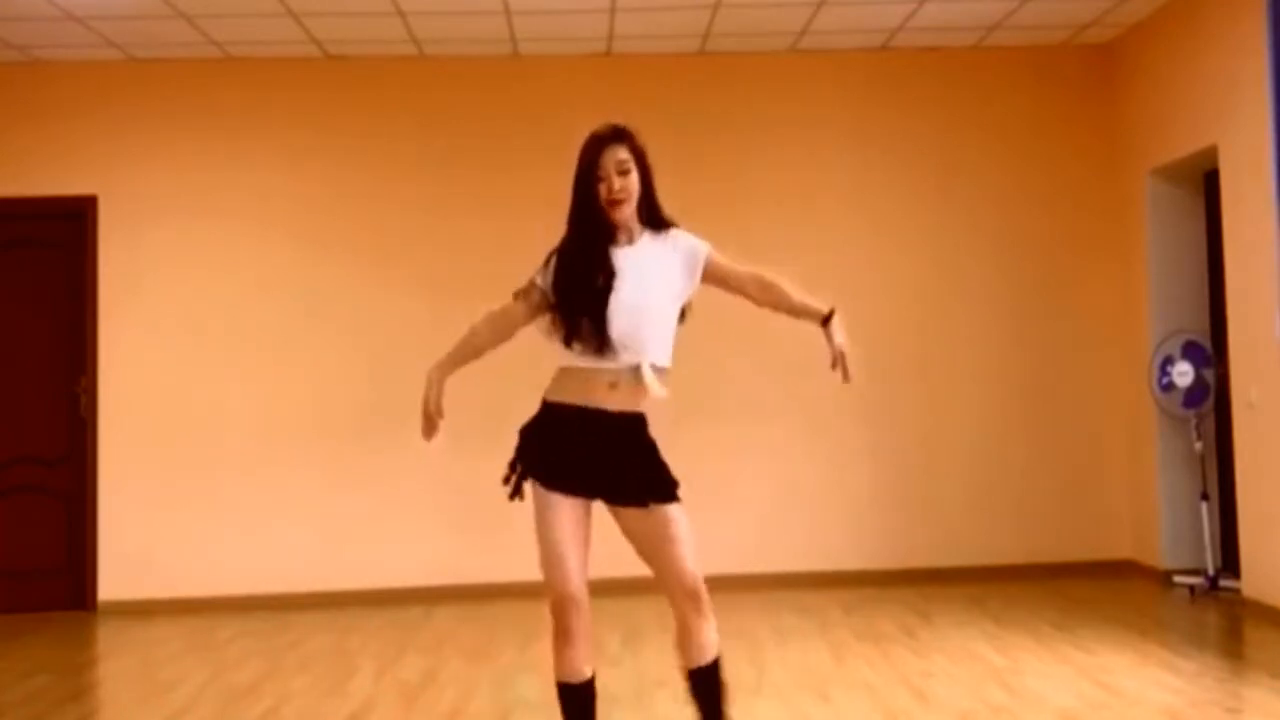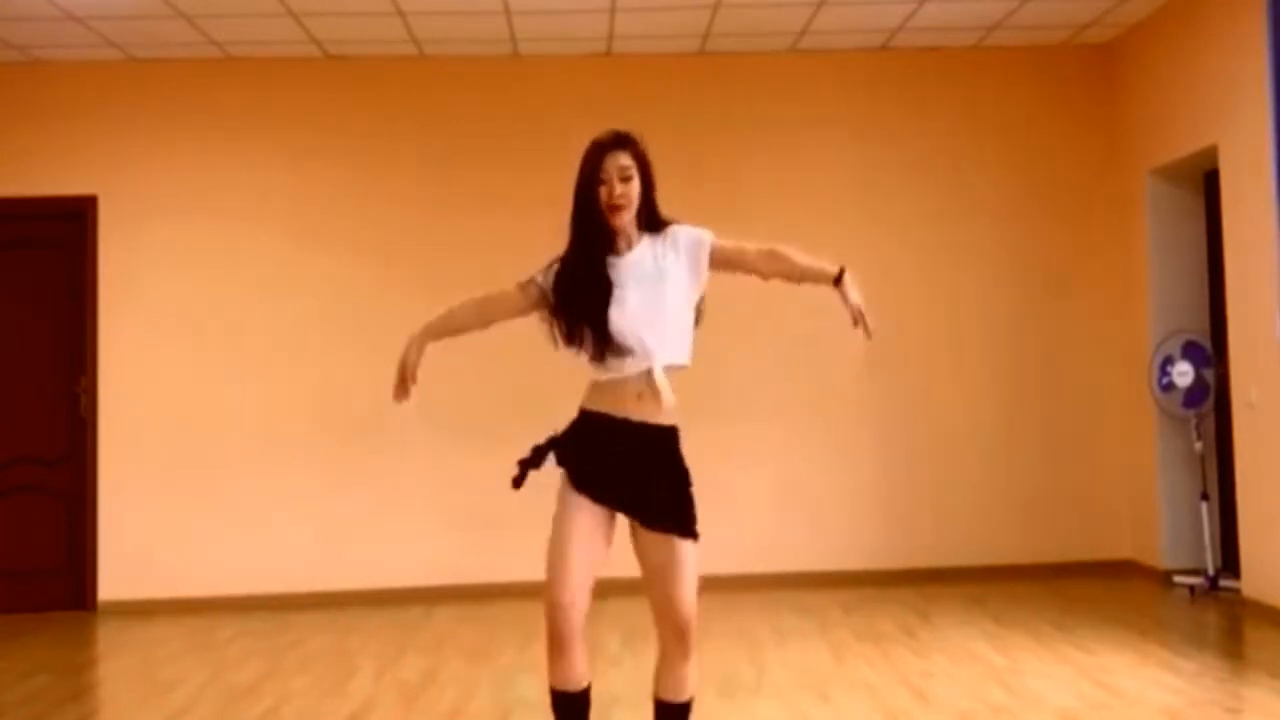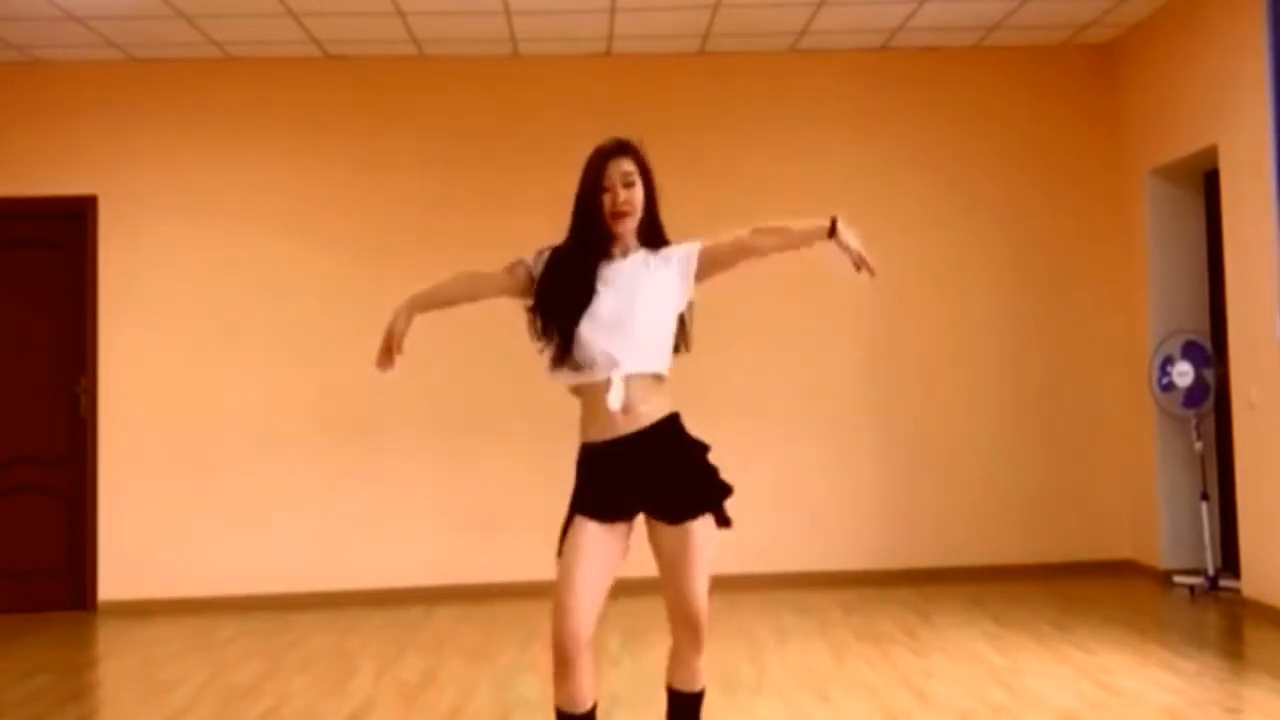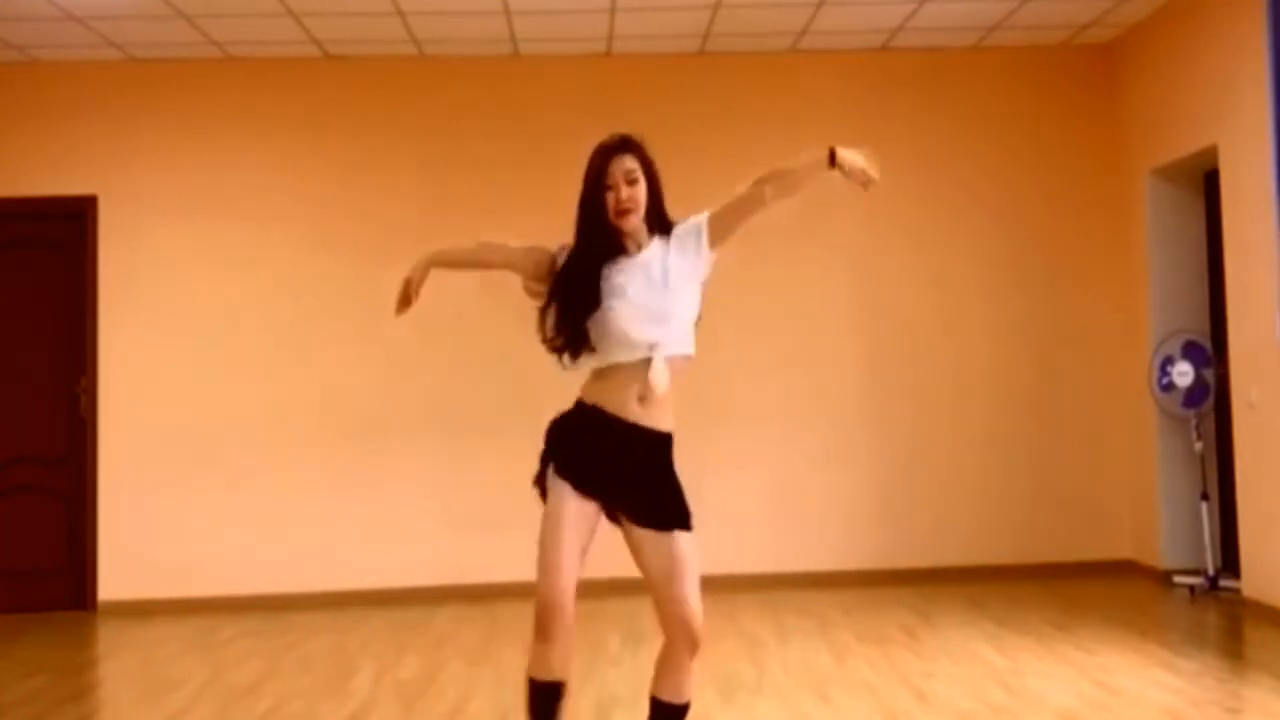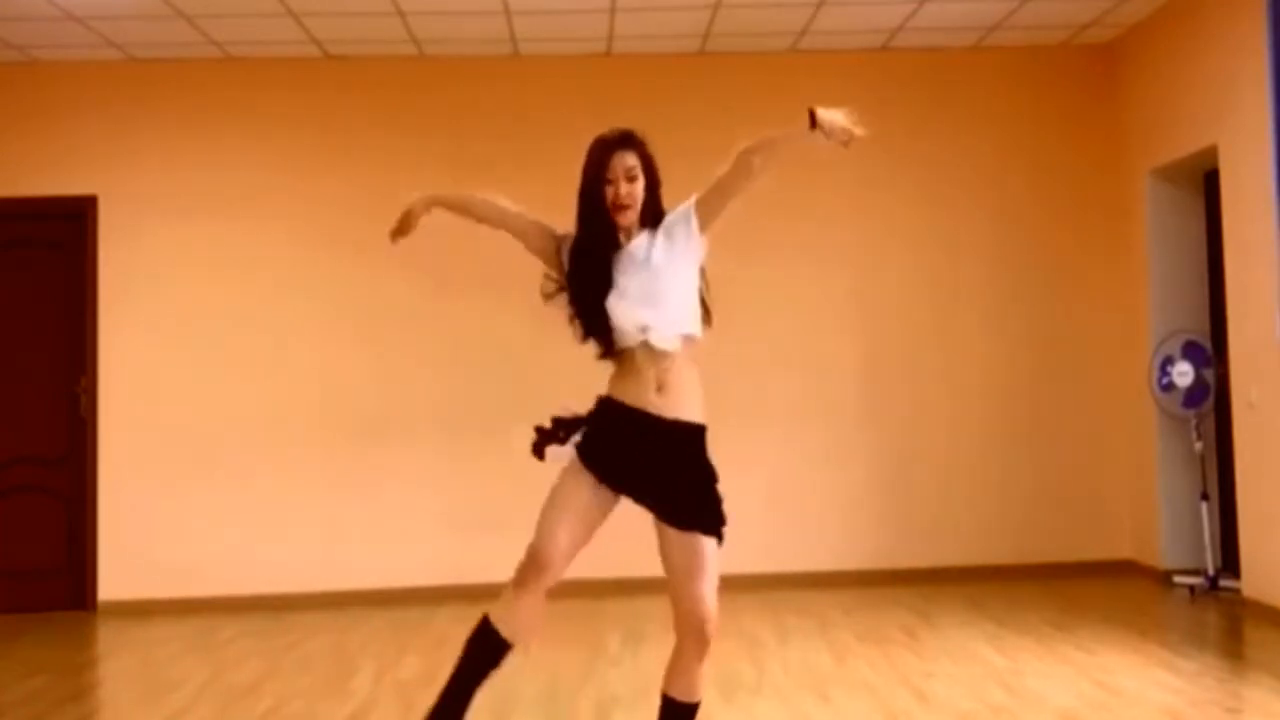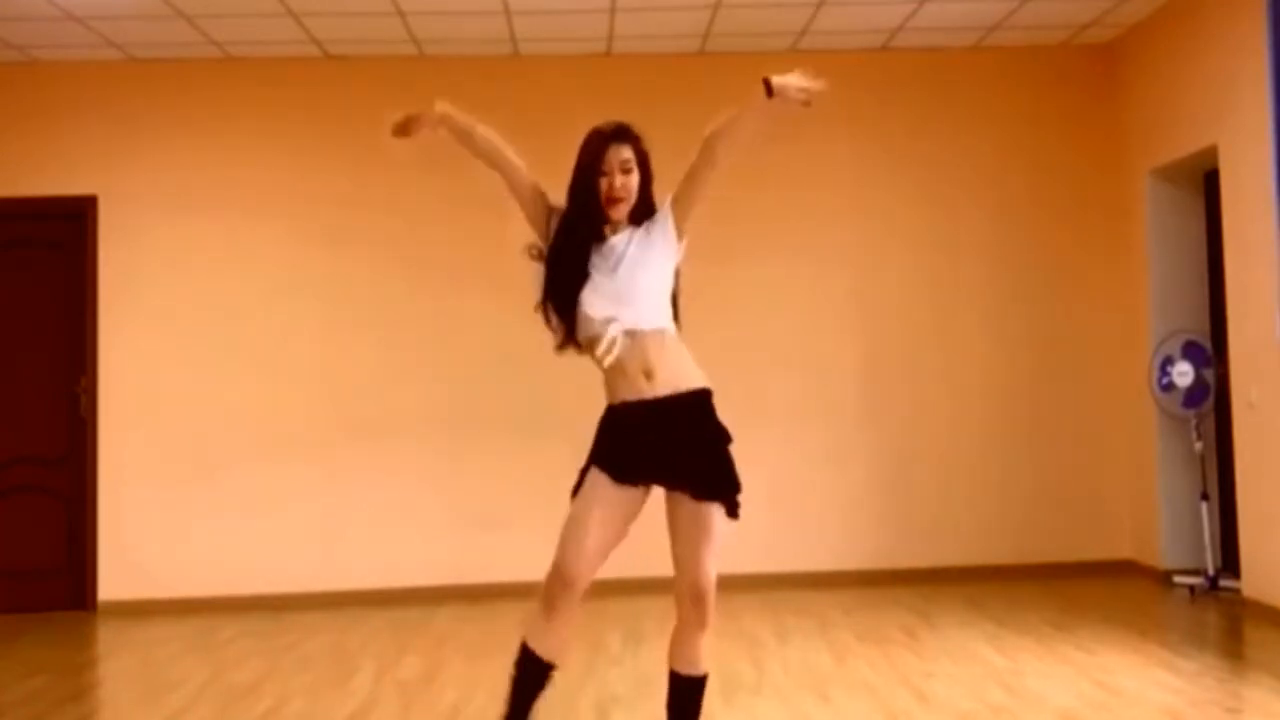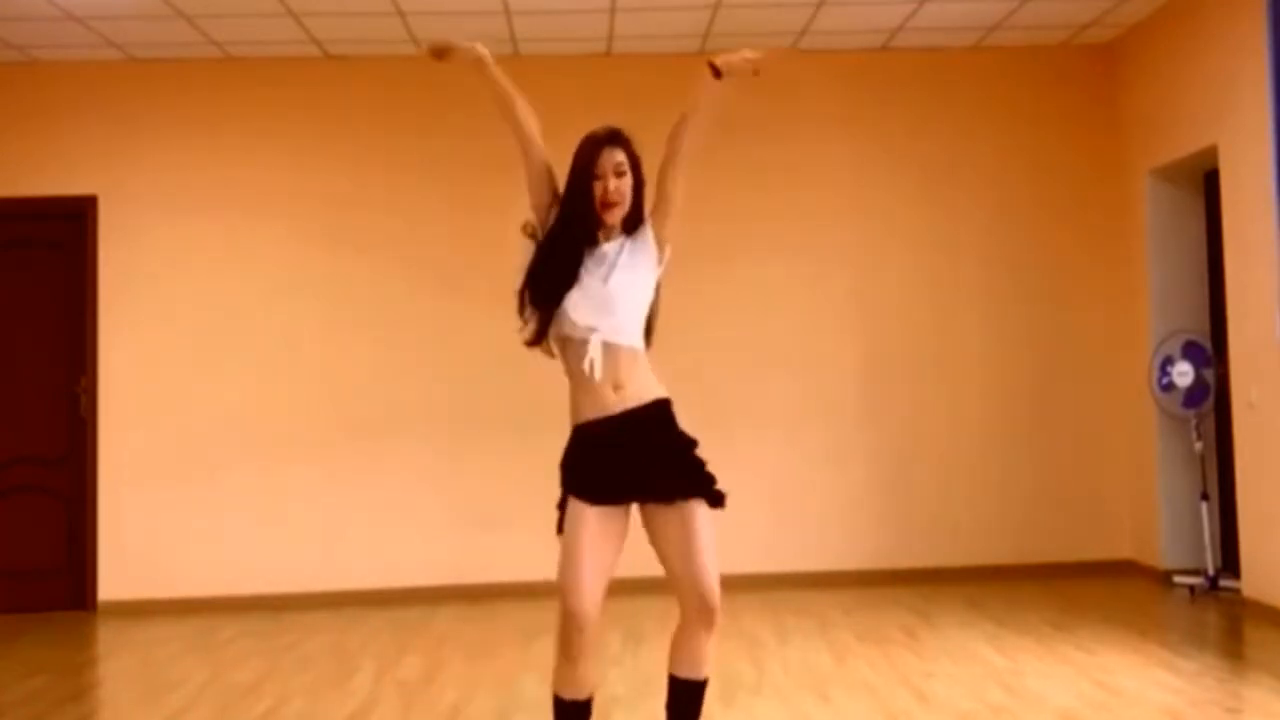
dt=0.2s
person 1, frame 1
left shoulder: (676, 249)
right shoulder: (572, 262)
left elbow: (755, 284)
right elbow: (504, 320)
left wrist: (826, 320)
right wrist: (440, 370)
left hip: (629, 441)
right hip: (563, 434)
left knee: (690, 590)
right knee: (568, 605)
person 1, frame 2
left shoulder: (683, 247)
right shoulder: (575, 270)
left elbow: (765, 259)
right elbow: (495, 305)
left wrist: (839, 279)
right wrist: (422, 336)
left hip: (657, 454)
right hip: (594, 450)
left knee: (678, 627)
right knee: (563, 616)
person 1, frame 3
left shoulder: (674, 265)
right shoulder: (562, 268)
left elbow: (755, 241)
right elbow: (479, 282)
left wrist: (833, 230)
right wrist: (409, 308)
left hip: (669, 454)
right hip: (602, 469)
left knee: (691, 622)
right knee: (570, 641)
person 1, frame 4
left shoulder: (689, 245)
right shoulder: (578, 264)
left elbow: (762, 190)
right elbow: (503, 253)
left wrist: (832, 158)
right wrist: (431, 260)
left hip: (651, 458)
right hip: (587, 441)
left knee: (686, 629)
right knee: (554, 612)
person 1, frame 5
left shoulder: (683, 234)
right shoulder: (581, 255)
left elbow: (749, 162)
right elbow: (506, 214)
left wrist: (813, 121)
right wrist: (435, 198)
left hip: (682, 445)
right hip: (615, 433)
left knee: (698, 629)
right knee: (534, 575)
person 1, frame 6
left shoulder: (663, 234)
right shoulder: (568, 243)
left elbow: (714, 149)
right elbow: (510, 167)
left wrist: (768, 91)
right wrist: (446, 116)
left hip: (688, 420)
right hip: (623, 432)
left knee: (697, 601)
right knee: (563, 587)
person 1, frame 7
left shoulder: (649, 245)
right shoulder: (560, 245)
left elbow: (678, 151)
right elbow: (533, 150)
left wrist: (715, 75)
right wrist: (485, 66)
left hip: (657, 439)
right hip: (593, 450)
left knee: (704, 605)
right knee: (578, 622)
